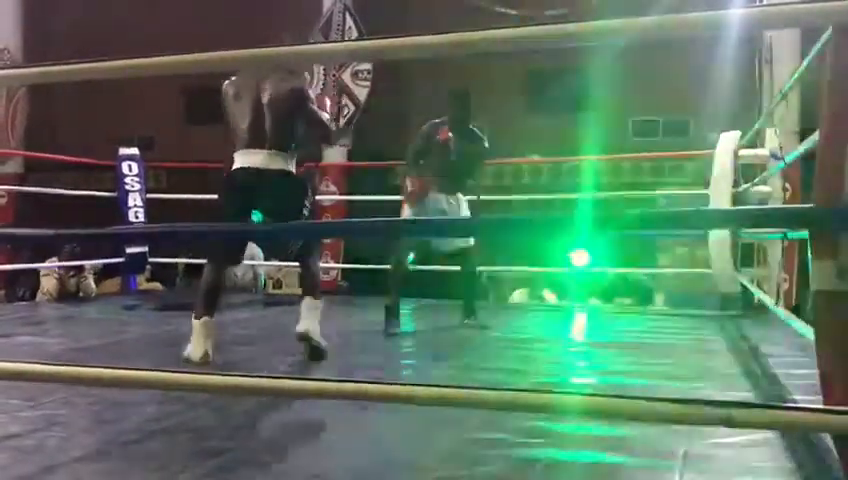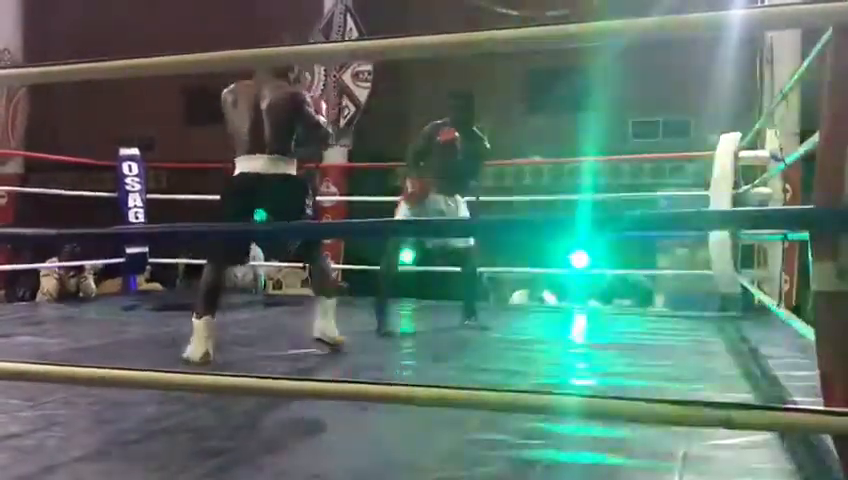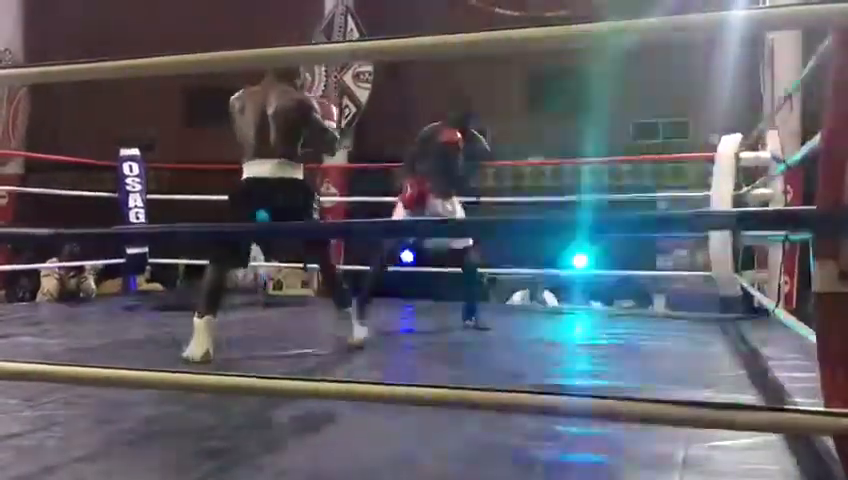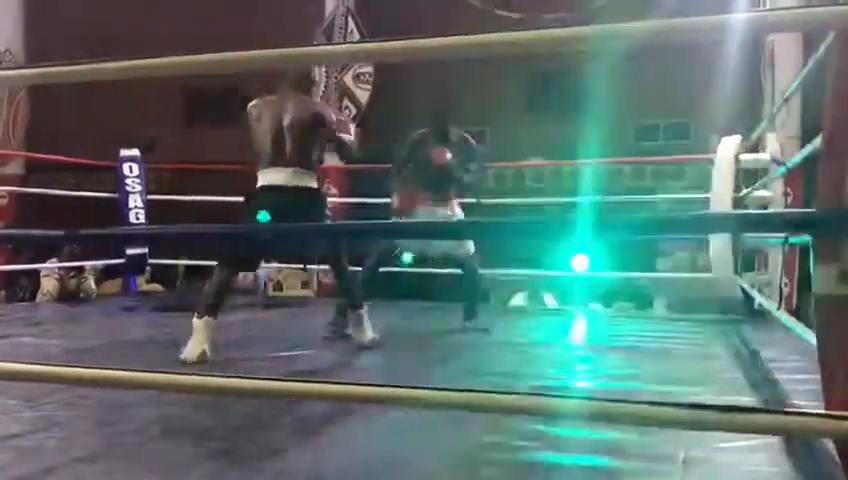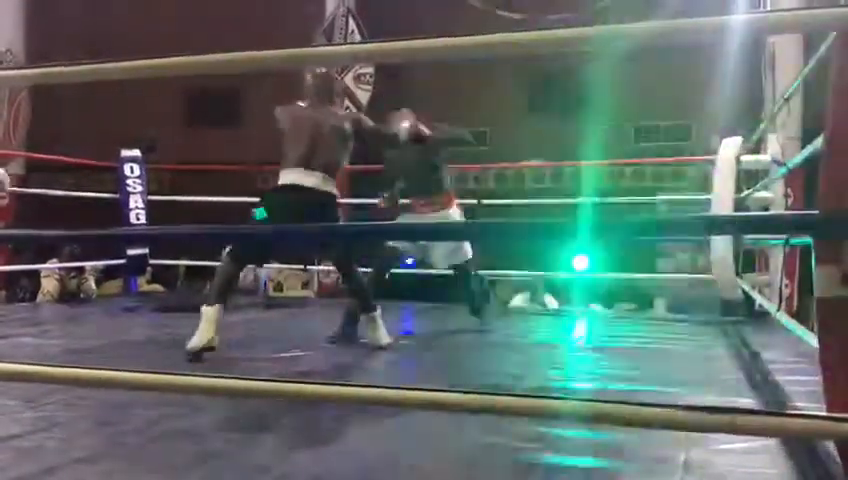
dt=0.1s
person 1, frame 1
left shoulder: (231, 87)
right shoulder: (294, 88)
right elbow: (324, 136)
right wrist: (319, 112)
left hip: (241, 176)
right hip: (280, 178)
left knee: (218, 259)
right knee: (308, 250)
left ankle: (200, 343)
right ankle: (309, 322)
person 1, frame 2
left shoulder: (231, 94)
right shoulder: (292, 94)
right elbow: (323, 140)
right wrist: (319, 115)
left hip: (243, 181)
right hip: (283, 182)
left knee: (217, 260)
right knee: (313, 250)
left ankle: (200, 342)
right ankle: (325, 322)
person 1, frame 3
left shoulder: (238, 100)
right shoulder: (299, 100)
right elbow: (330, 146)
right wrist: (329, 120)
left hip: (251, 186)
right hip: (290, 187)
left knee: (220, 261)
right knee: (323, 254)
left ankle: (201, 341)
right ankle: (348, 328)
person 1, frame 4
left shoulder: (255, 108)
right shoulder: (316, 111)
right elbow: (348, 153)
right wrist: (347, 133)
left hip: (266, 194)
right hip: (306, 196)
left knee: (227, 266)
right knee: (338, 261)
left ankle: (198, 341)
right ankle: (362, 330)
person 1, frame 5
left shoulder: (286, 113)
right shoulder: (349, 119)
right elbow: (387, 137)
left hip: (285, 194)
right hip: (322, 200)
left knee: (235, 258)
right knee: (347, 266)
left ankle: (206, 332)
right ankle: (376, 331)
person 2, frame 1
left shoulder: (477, 142)
right shoulder: (432, 130)
left elbow: (464, 181)
right elbow: (412, 161)
left wrist: (452, 155)
right wrist: (411, 183)
left hip: (452, 198)
right hip: (423, 195)
left knee: (468, 256)
right knee: (403, 249)
left ankle: (470, 313)
right ankle: (392, 315)
person 2, frame 2
left shoulder: (479, 144)
right shoulder: (434, 130)
left elbow: (465, 180)
right elbow: (412, 160)
left wrist: (455, 154)
right wrist: (412, 184)
left hip: (450, 199)
right hip: (421, 195)
left knee: (468, 258)
right knee: (394, 248)
left ankle: (470, 313)
right ankle: (381, 312)
person 2, frame 3
left shoulder: (477, 146)
right shoulder: (430, 133)
left elbow: (463, 182)
right elbow: (408, 163)
left wrist: (457, 154)
right wrist: (408, 186)
left hip: (446, 202)
right hip: (417, 199)
left knee: (468, 259)
right knee: (388, 249)
left ankle: (470, 316)
right ankle: (360, 309)
person 2, frame 4
left shoulder: (465, 144)
right shoulder: (419, 138)
left elbow: (468, 183)
right elbow: (397, 170)
left wrist: (452, 169)
right wrist: (399, 196)
left hip: (445, 209)
right hip: (413, 207)
left knee: (470, 266)
right knee: (378, 257)
left ankle: (470, 317)
right ankle: (342, 318)
person 2, frame 5
left shoulder: (433, 139)
right shoulder: (398, 156)
right elbow: (391, 187)
right wrist: (389, 199)
left hip: (444, 214)
right hip: (413, 214)
left knee: (465, 273)
right knee: (383, 263)
left ankle: (479, 313)
right ankle: (350, 324)
